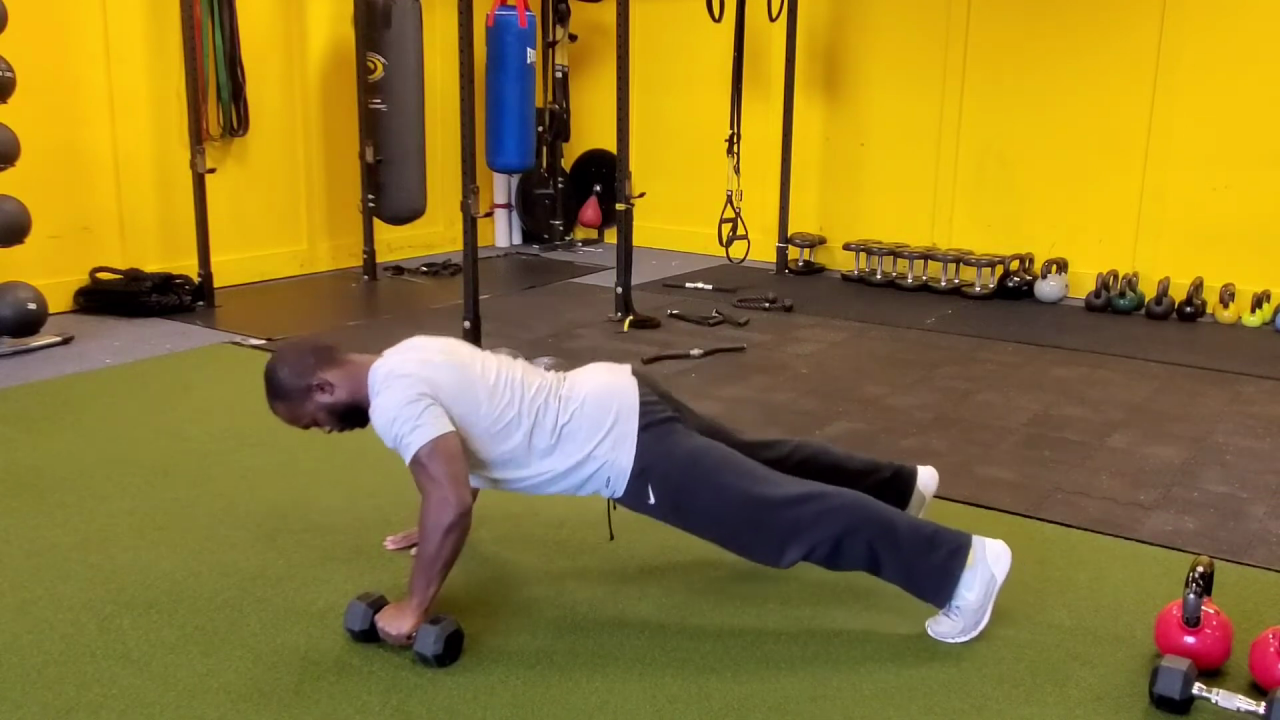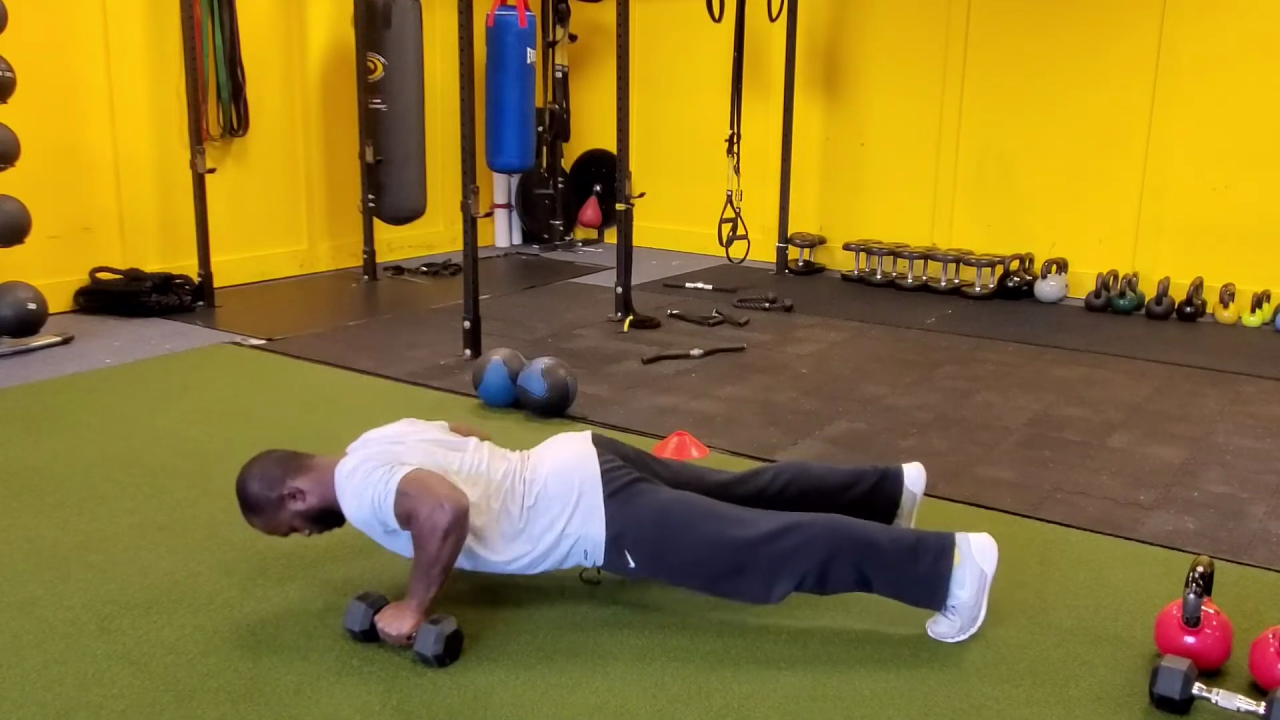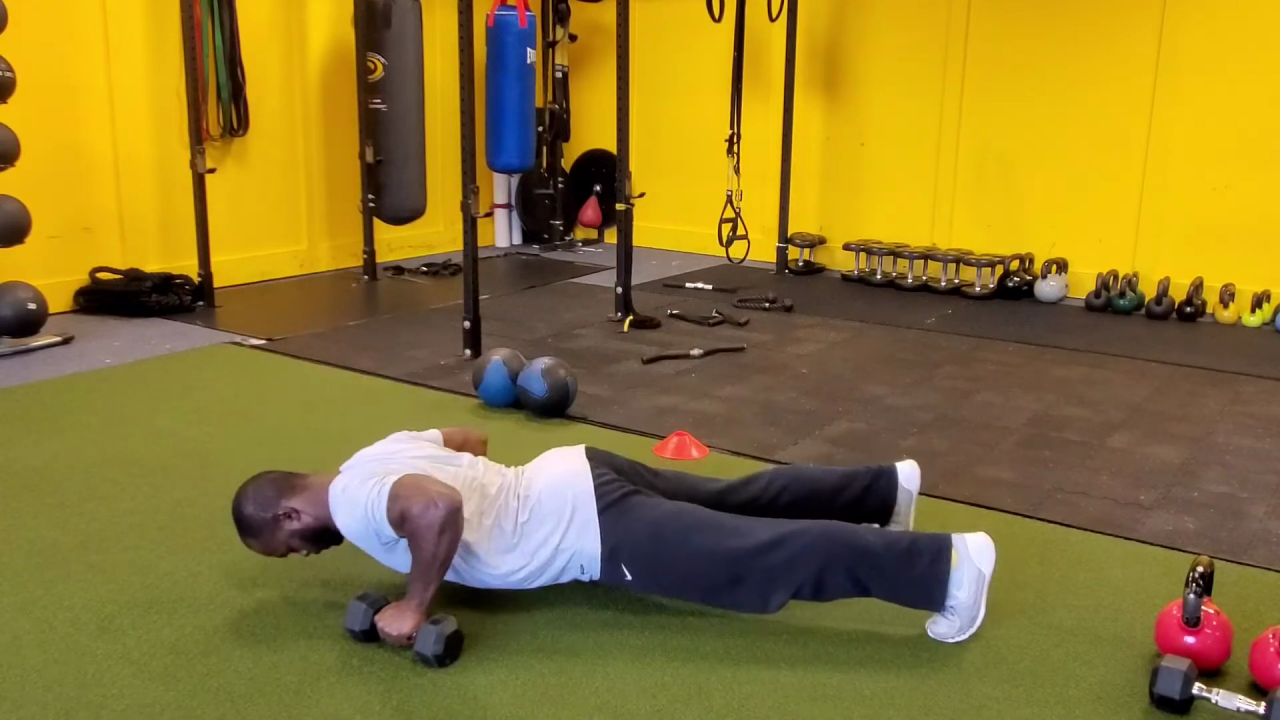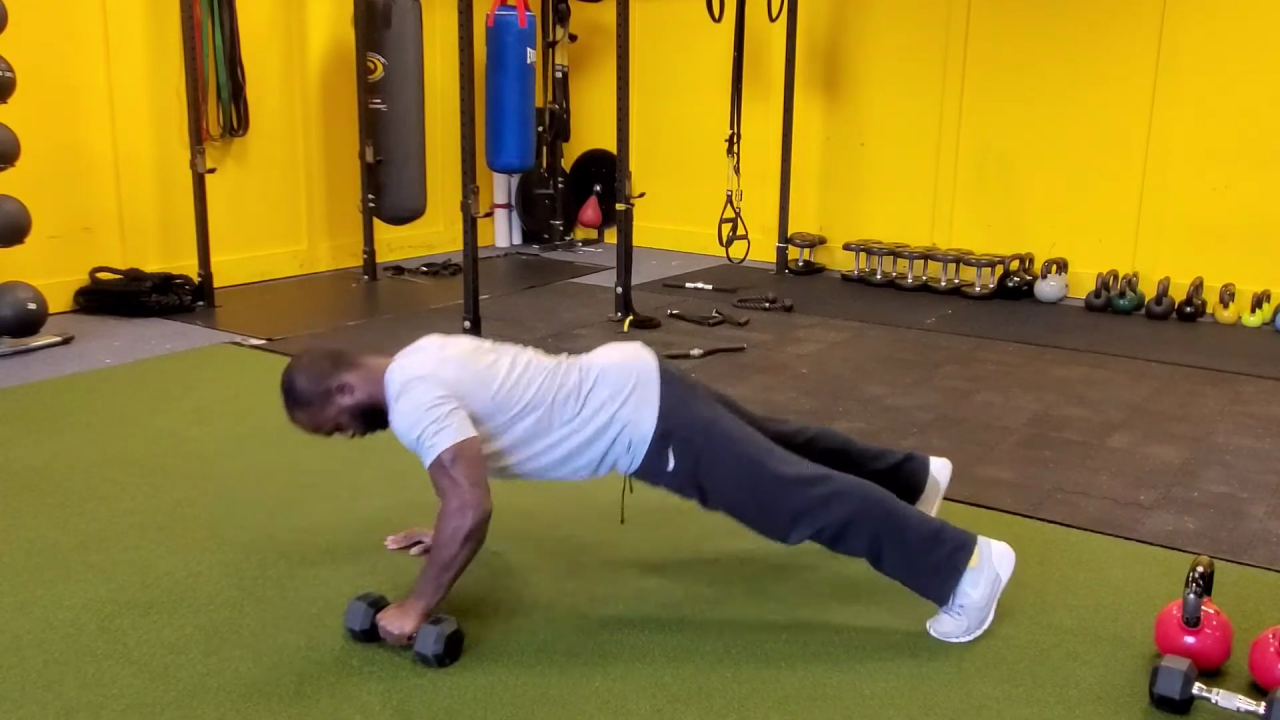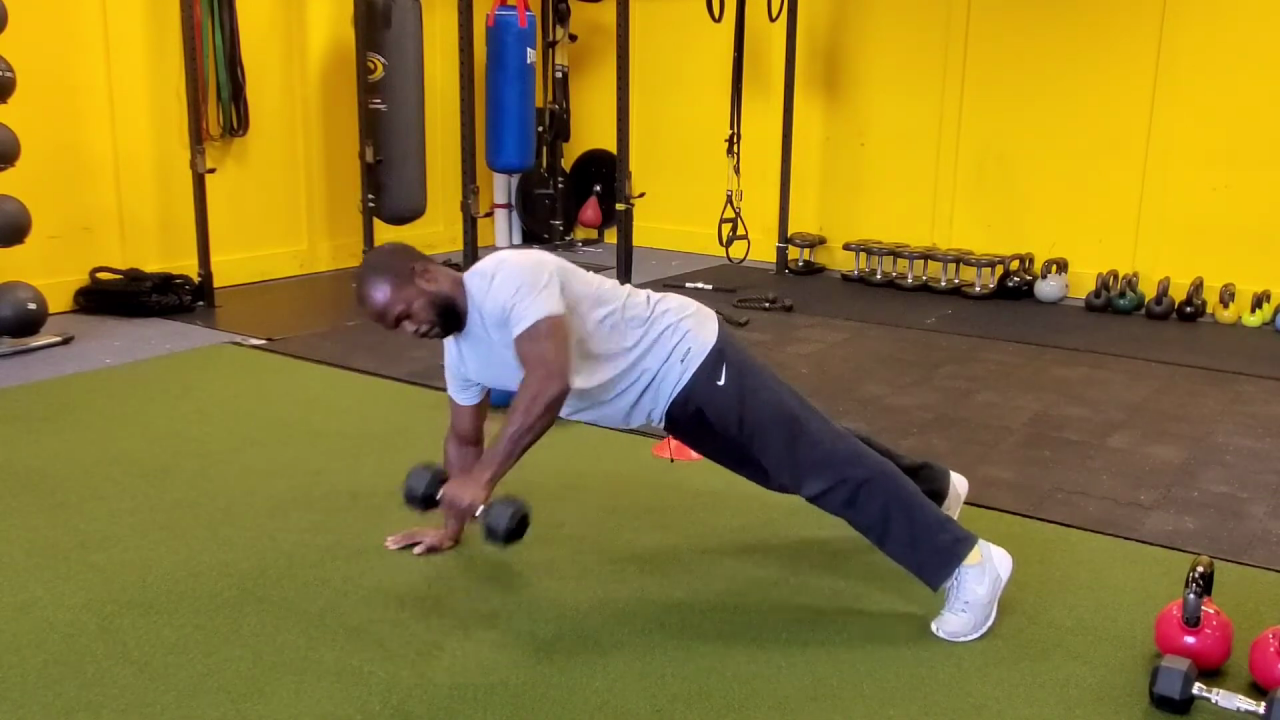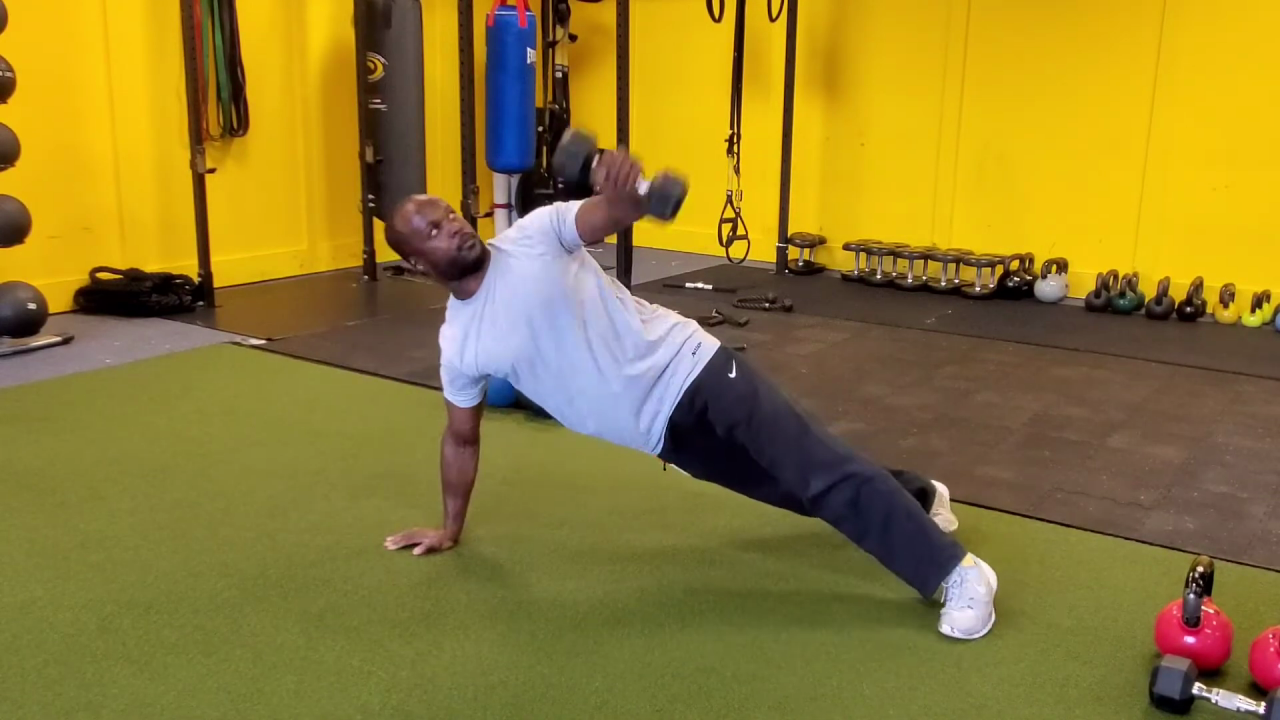
dt=0.4s
person 1, frame 1
left shoulder: (392, 399)
right shoulder: (407, 361)
left elbow: (453, 506)
left wrist: (415, 605)
right wrist: (434, 527)
left hip: (621, 447)
right hip: (614, 401)
left knee: (784, 515)
right knee: (764, 463)
left ankle: (963, 564)
right ankle: (900, 484)
person 1, frame 2
left shoulder: (361, 487)
right shoulder: (382, 444)
left elbow: (446, 511)
left wrist: (416, 605)
right wrist: (422, 537)
left hip: (595, 518)
right hip: (582, 464)
left knee: (768, 550)
right knee: (743, 492)
left ankle: (950, 562)
right ankle: (890, 487)
person 1, frame 3
left shoulder: (355, 500)
right shoulder: (379, 457)
left elbow: (440, 510)
right elbow: (471, 436)
left wrist: (415, 604)
left hip: (594, 531)
right hip: (578, 477)
left knee: (766, 558)
right knee: (743, 499)
left ankle: (949, 564)
right ankle: (885, 487)
person 1, frame 4
left shoulder: (414, 394)
right shoulder: (419, 360)
left elbow: (473, 509)
right elbow: (457, 469)
left wrist: (419, 605)
right wrist: (440, 531)
left hip: (641, 420)
right hip: (633, 383)
left knee: (800, 498)
right knee: (784, 452)
left ankle: (967, 566)
right ankle: (914, 479)
person 1, frame 5
left shoulder: (508, 277)
right shoulder: (462, 349)
left elbow: (552, 381)
right elbow: (462, 434)
left wrist: (486, 475)
right wrist: (449, 525)
left hip: (686, 356)
right hip: (669, 405)
left knee: (821, 461)
right knee: (802, 459)
left ankle: (967, 563)
right ankle: (932, 492)
person 1, frame 6
left shoulder: (534, 236)
right shoulder: (458, 344)
left elbow: (620, 209)
right elbow: (461, 437)
left wrist: (624, 176)
right wrist: (448, 528)
left hip: (687, 368)
right hip: (661, 432)
left knee: (825, 473)
right knee: (798, 486)
left ankle: (957, 573)
right ankle: (913, 507)
